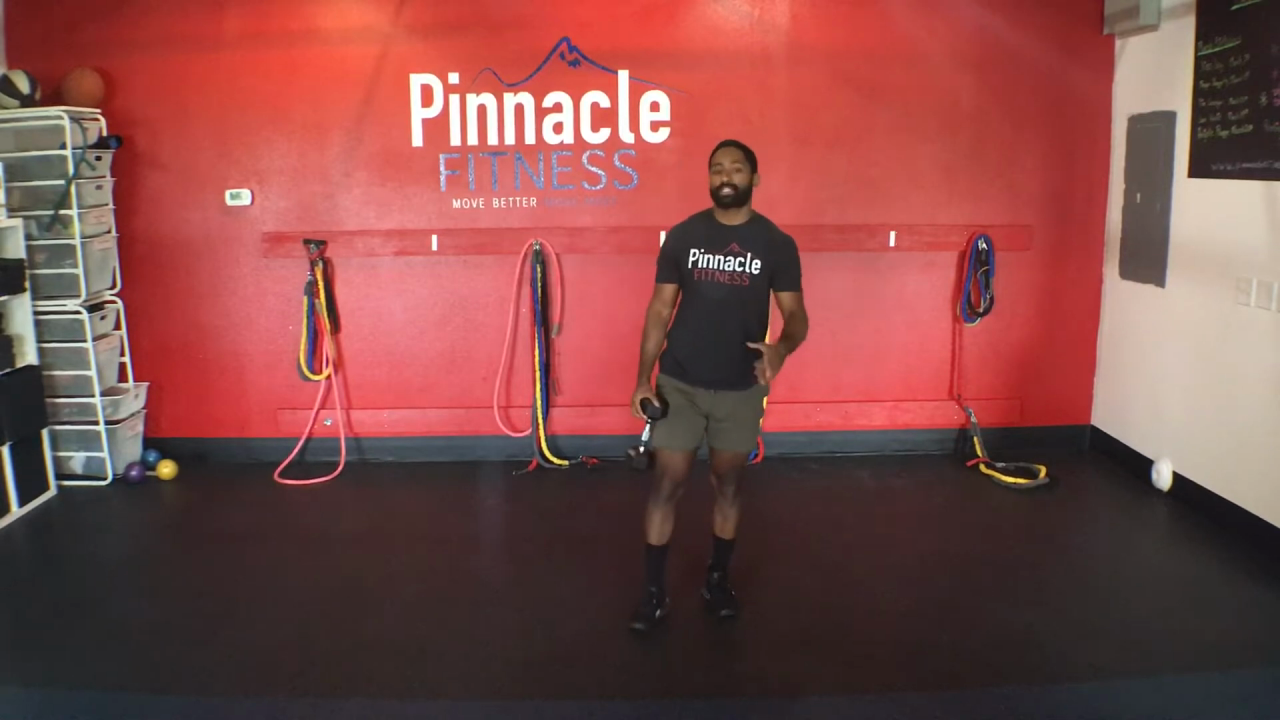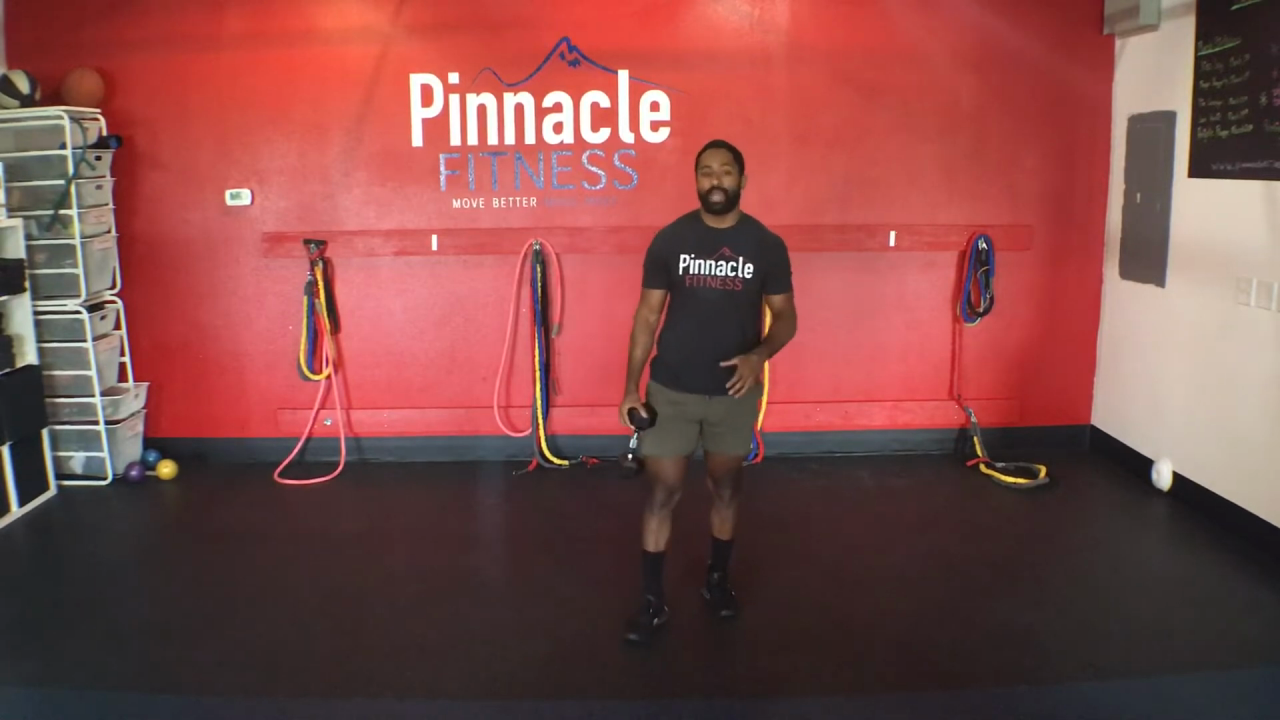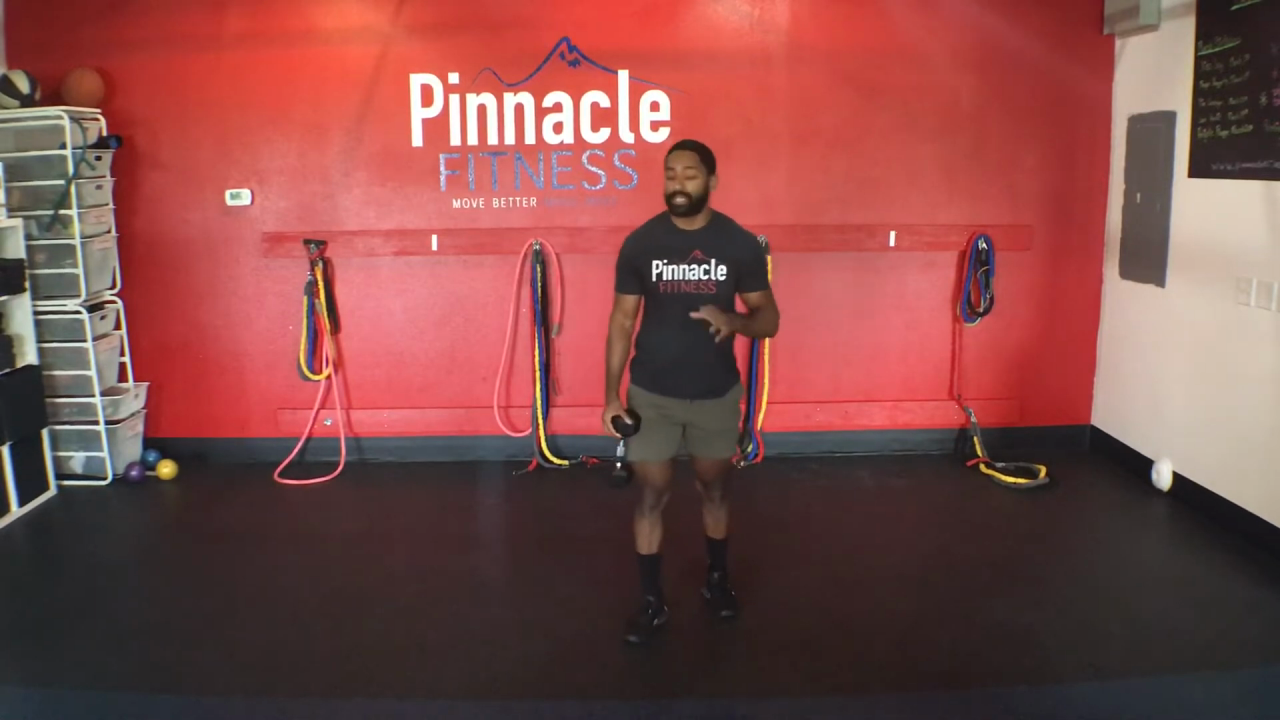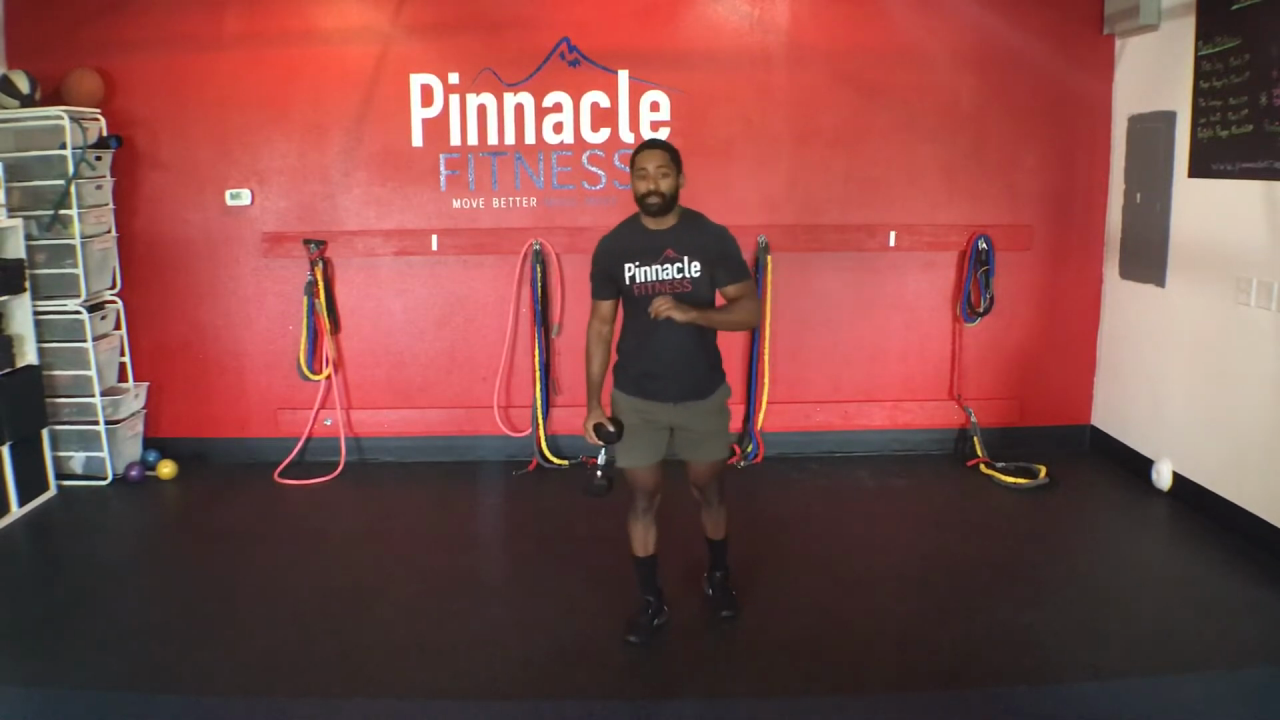
dt=0.3s
person 1, frame 1
left shoulder: (777, 244)
right shoulder: (682, 236)
left elbow: (796, 316)
right elbow: (660, 309)
left wrist: (780, 348)
right wrist: (644, 378)
left hip: (740, 389)
right hip: (680, 383)
left knee: (727, 485)
right knee: (667, 485)
left ankle: (717, 578)
right ankle: (655, 592)
person 1, frame 2
left shoulder: (767, 245)
right shoulder: (669, 240)
left elbow: (785, 317)
right elbow: (647, 315)
left wrist: (759, 356)
right wrist: (631, 387)
left hip: (733, 392)
right hip: (671, 390)
left knee: (725, 488)
right knee: (663, 492)
left ankle: (717, 578)
right ankle: (653, 600)
person 1, frame 3
left shoulder: (740, 244)
right shoulder: (640, 243)
left elbow: (769, 318)
right elbow: (622, 320)
left wrist: (733, 322)
right wrist: (612, 394)
left hip: (717, 393)
right hip: (652, 394)
left knee: (713, 489)
right knee: (651, 496)
left ankle: (717, 577)
right ankle: (652, 600)
person 1, frame 4
left shoulder: (714, 239)
right shoulder: (613, 247)
left elbow: (750, 312)
right elbow: (600, 325)
left wrist: (690, 312)
right wrist: (593, 402)
left hip: (703, 394)
right hip: (636, 397)
left knee: (708, 490)
right knee: (643, 499)
left ankle: (718, 574)
right ankle: (651, 600)
